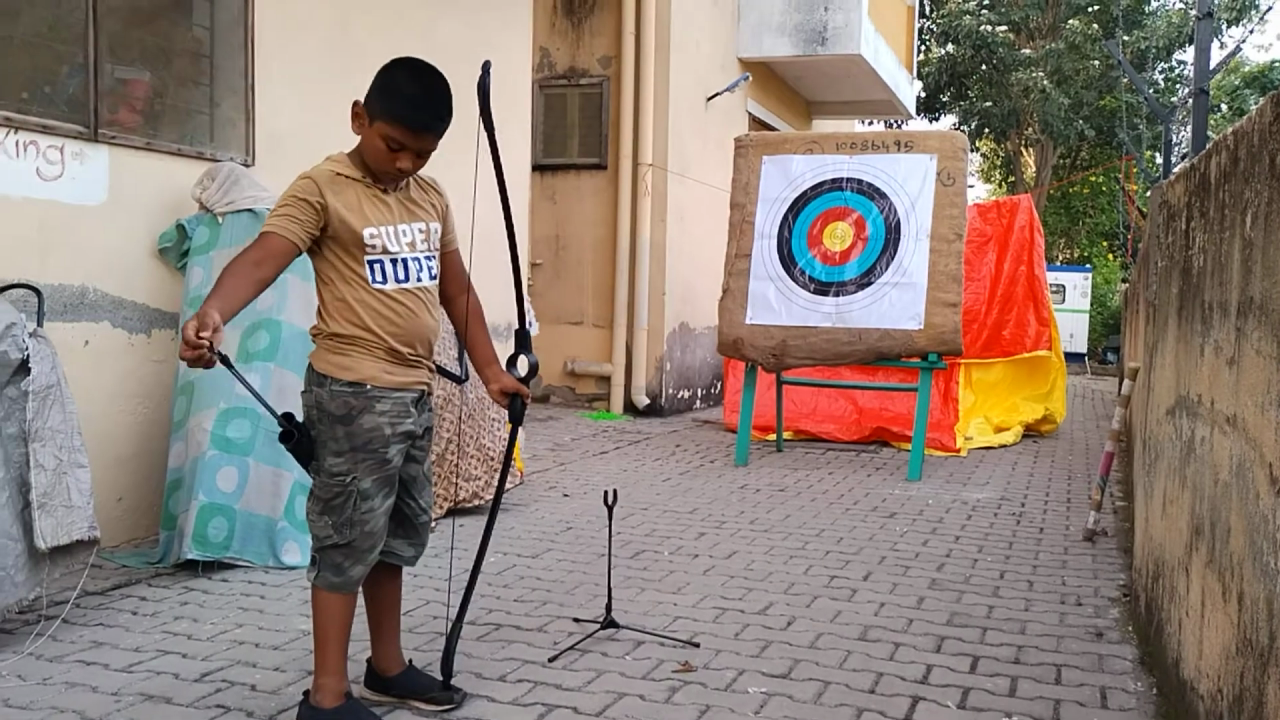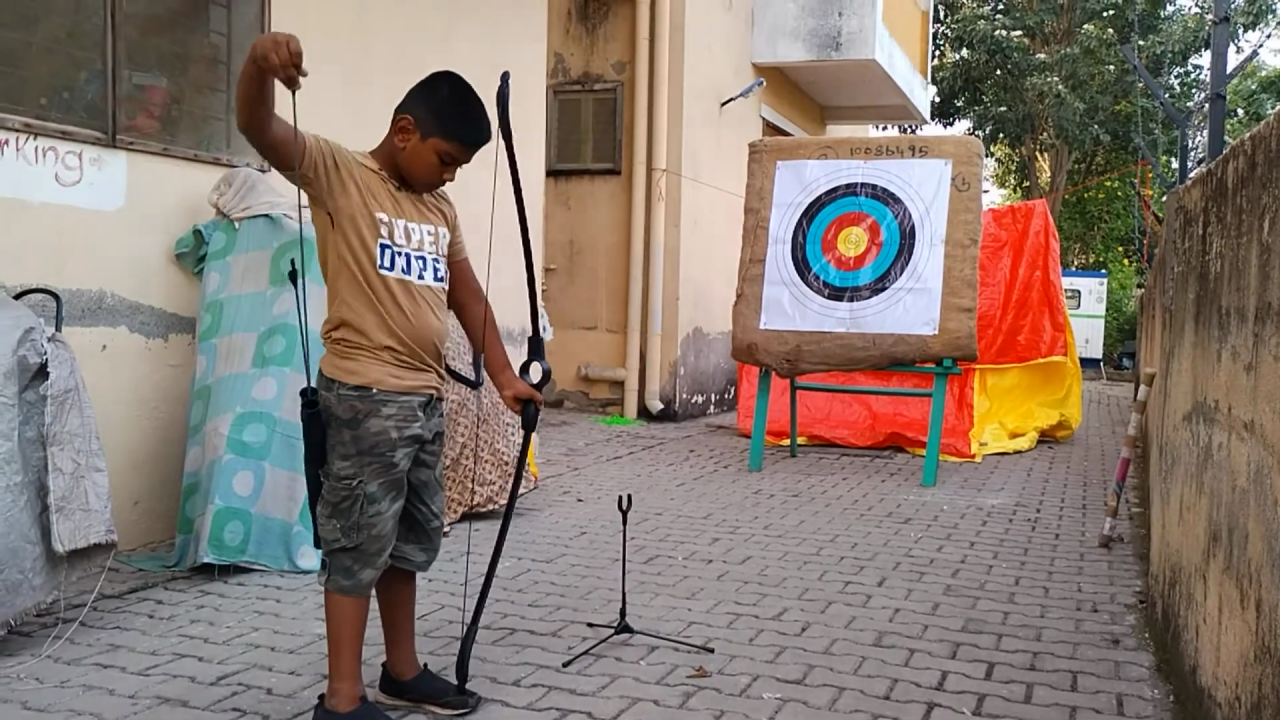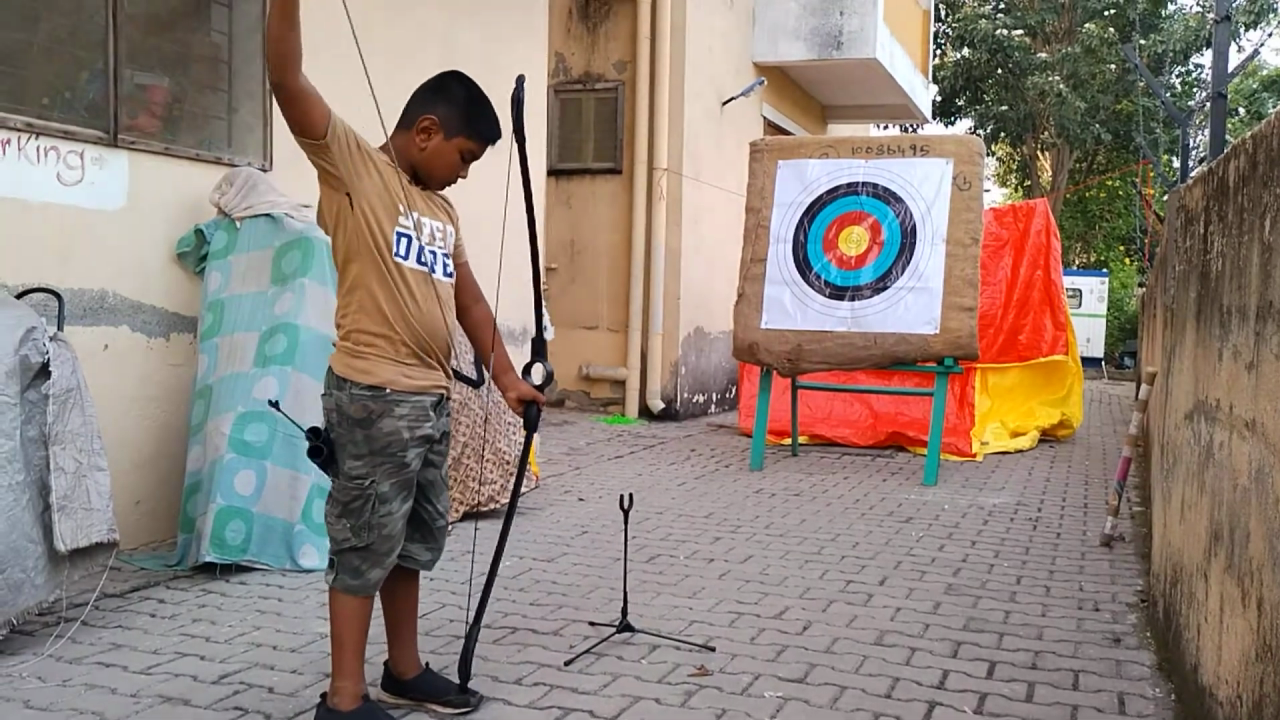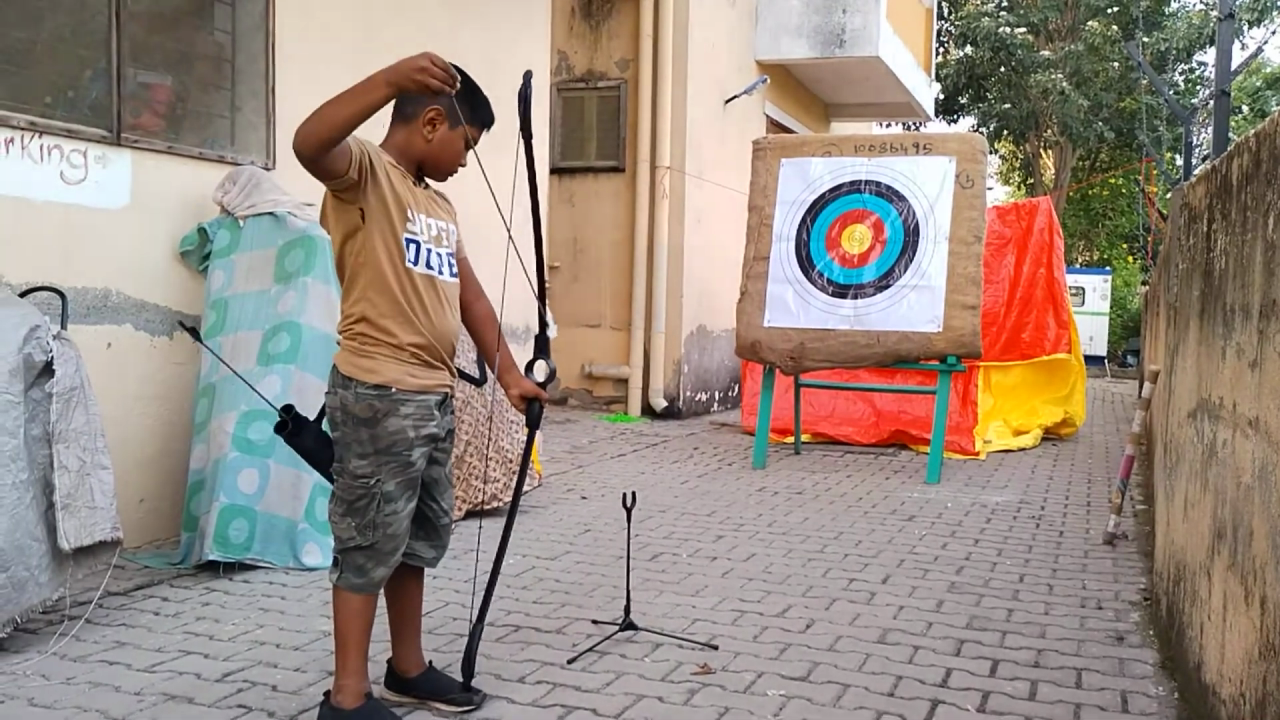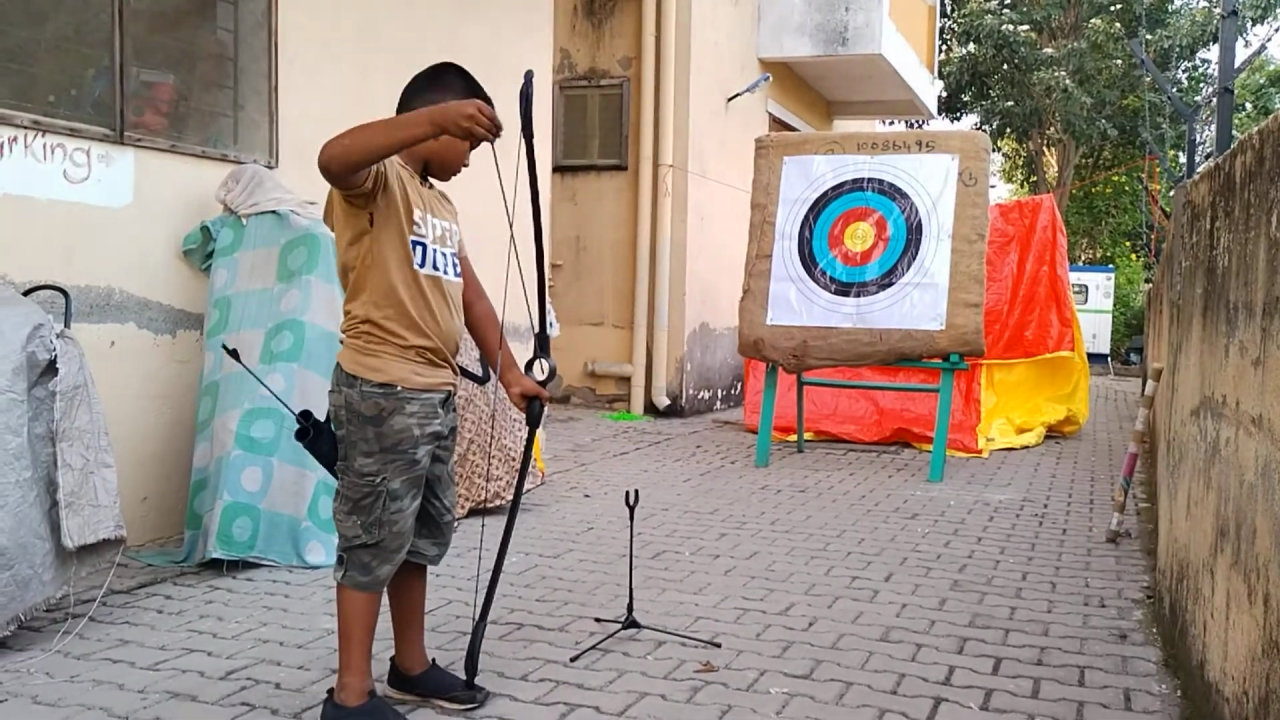
dt=0.7s
person 1, frame 1
left shoulder: (430, 197)
right shoulder: (322, 189)
left elbow: (456, 289)
right elbow: (264, 255)
left wrist: (492, 371)
right wrist: (212, 312)
left hip: (413, 393)
right hip: (352, 393)
left knee: (396, 537)
right knee: (348, 540)
left ankle: (388, 665)
person 1, frame 2
left shoulder: (439, 210)
right shoulder: (338, 173)
left elbow: (467, 298)
right elbow: (262, 131)
left wrist: (505, 377)
right wrist: (258, 64)
left hip: (425, 399)
right hip: (363, 398)
left knee: (410, 541)
right knee: (358, 546)
person 1, frame 3
left shoulder: (439, 207)
right shoulder: (351, 163)
left elbow: (468, 296)
right elbow: (285, 81)
left wrist: (506, 376)
left hip: (431, 397)
right hip: (373, 397)
left knee: (413, 543)
right knee: (365, 544)
person 1, frame 4
left shoulder: (439, 206)
right shoulder: (364, 171)
left elbow: (470, 296)
right elbow: (308, 143)
left wrist: (509, 375)
right wrist: (392, 77)
left hip: (434, 397)
right hip: (377, 396)
left knee: (417, 542)
right knee: (370, 544)
person 1, frame 5
left shoulder: (438, 201)
right shoulder: (377, 178)
left elbow: (471, 294)
right elbow: (334, 158)
left wrist: (510, 374)
right wrist: (440, 120)
left hip: (435, 394)
right hip: (381, 393)
left knee: (421, 538)
right knee: (374, 541)
left ankle: (412, 666)
